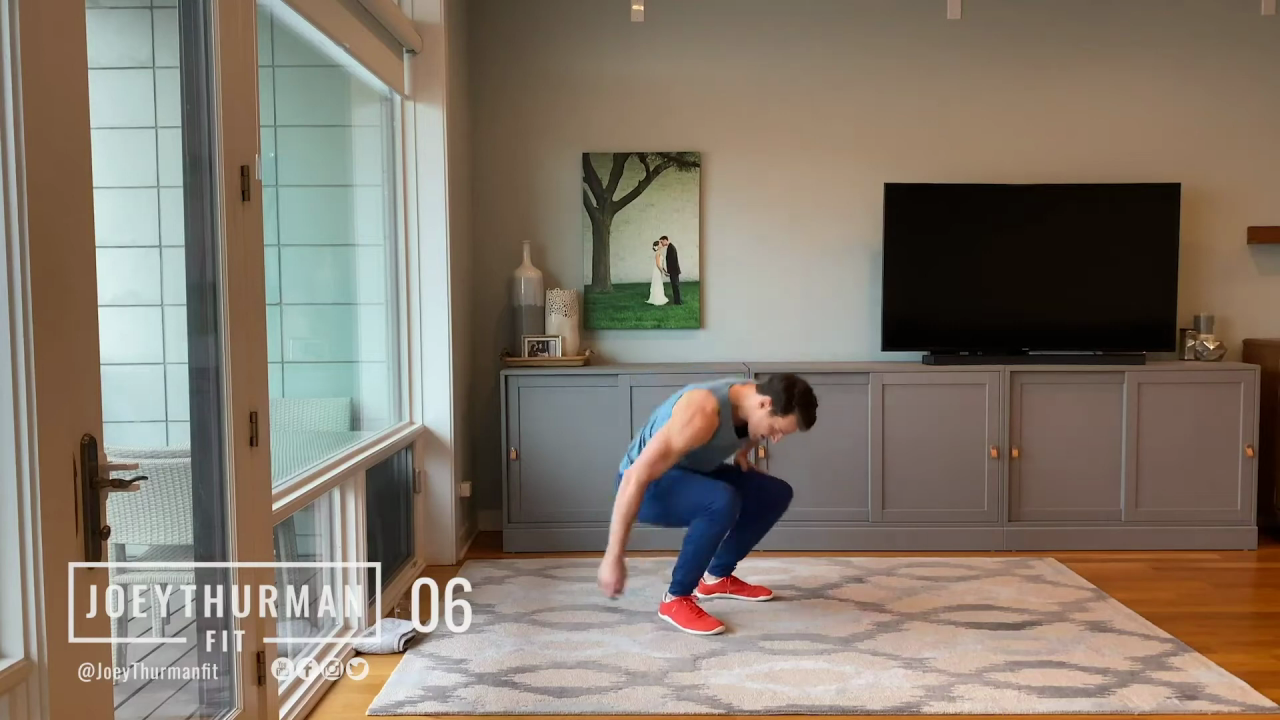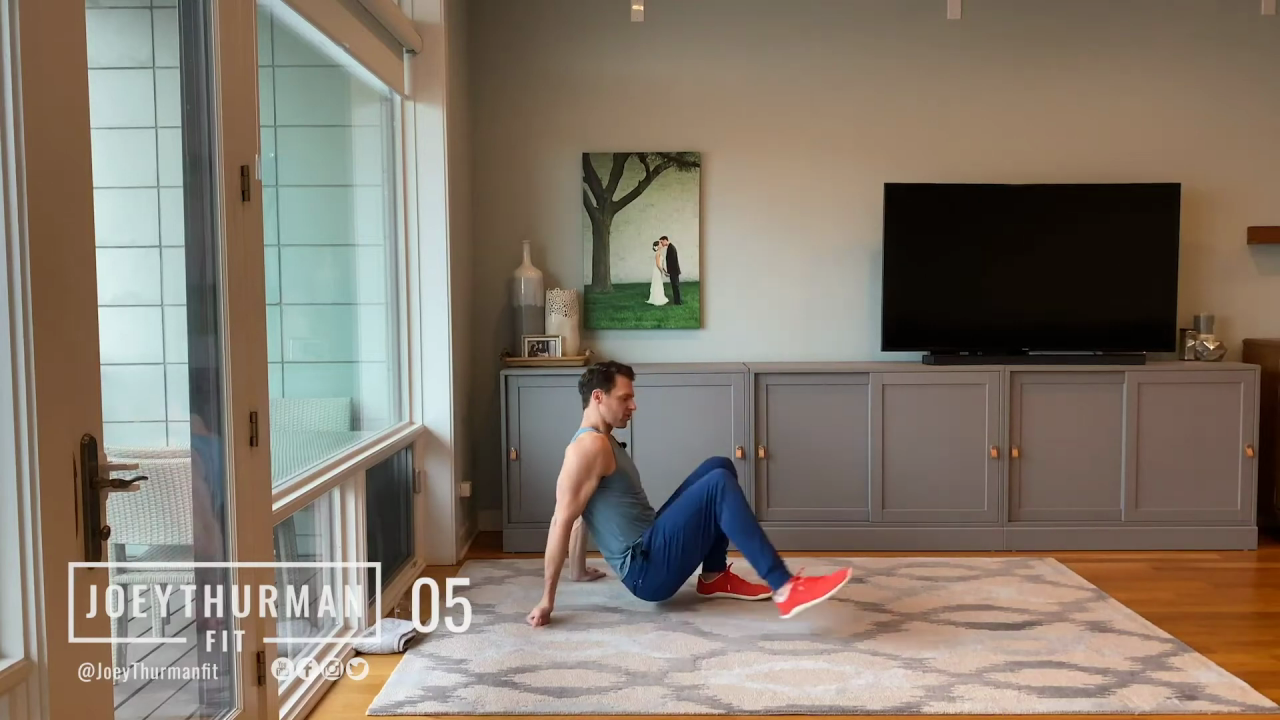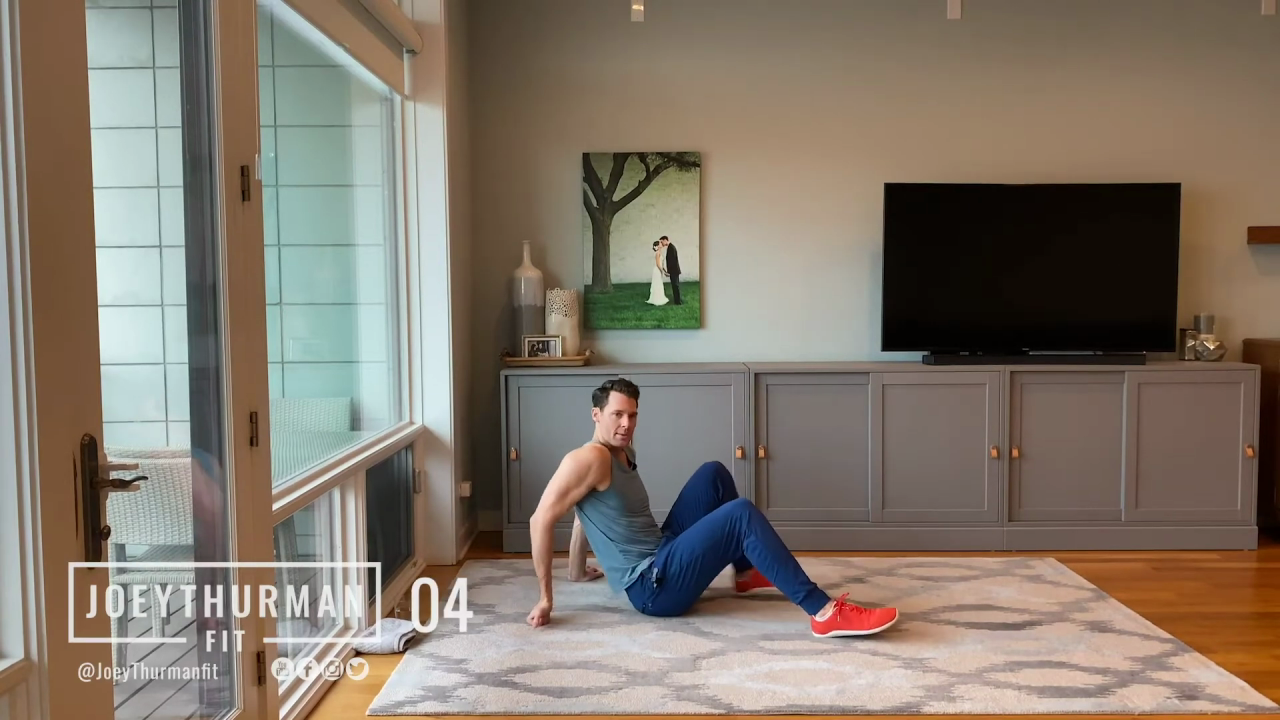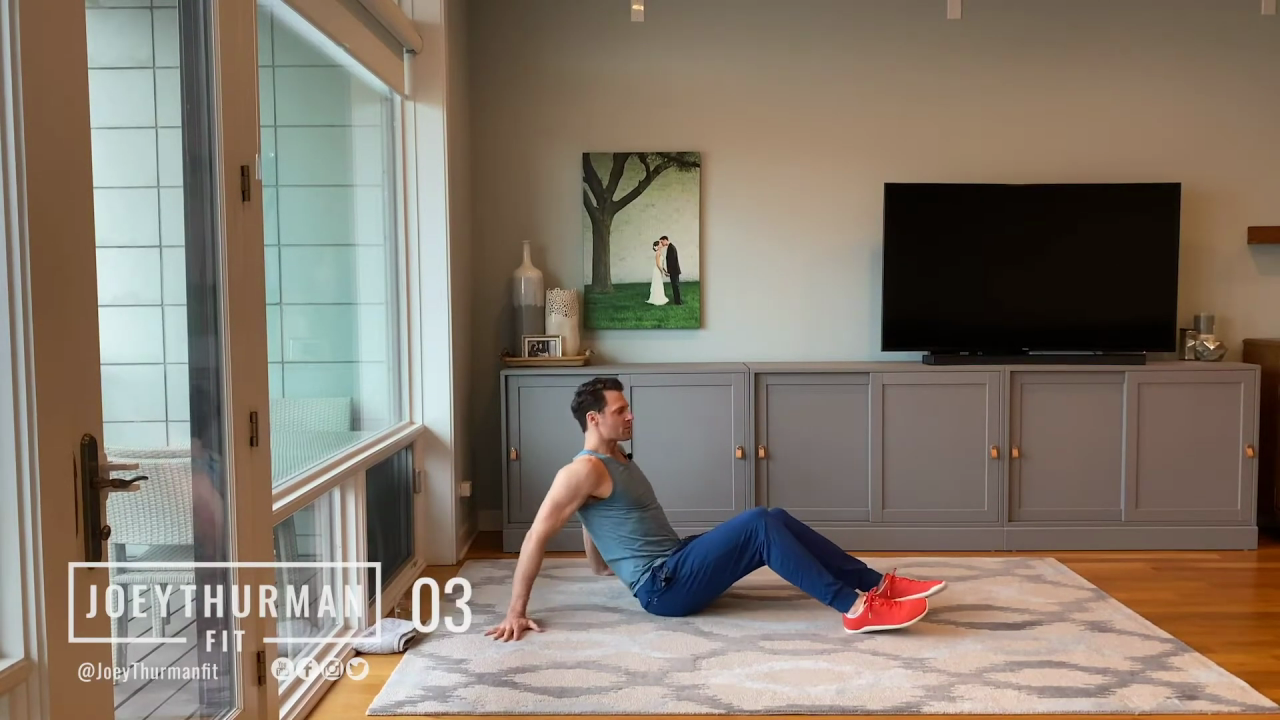
dt=1s
person 1, frame 1
left shoulder: (755, 396)
right shoulder: (704, 412)
right elbow: (635, 477)
left wrist: (740, 454)
right wrist: (614, 558)
right hip: (654, 491)
left knee: (778, 494)
right knee: (721, 502)
left ankle: (715, 576)
right ankle: (675, 599)
person 1, frame 2
left shoulder: (602, 440)
right shoulder: (589, 447)
left elbow: (582, 515)
right elbow: (562, 520)
left wrist: (579, 569)
right wrist: (547, 600)
left hip: (651, 545)
right hip: (646, 568)
left knee: (719, 468)
right knee: (721, 481)
left ankle: (714, 577)
right ankle: (787, 590)
person 1, frame 3
left shoulder: (623, 452)
right shoulder: (589, 459)
left elbow: (585, 515)
right elbow: (541, 520)
left wrist: (578, 569)
right wrist: (546, 597)
left hip: (663, 555)
right hip: (652, 589)
left knee: (712, 473)
right knee: (741, 514)
left ankle: (748, 572)
right ankle: (824, 613)
person 1, frame 4
left shoulder: (617, 460)
right shoulder: (584, 472)
right elbow: (538, 536)
left wrist: (603, 565)
right wrist: (516, 611)
left hip: (678, 559)
right hip: (664, 587)
left knee: (777, 520)
right knee: (758, 523)
left ankle: (877, 584)
right ankle: (855, 608)
